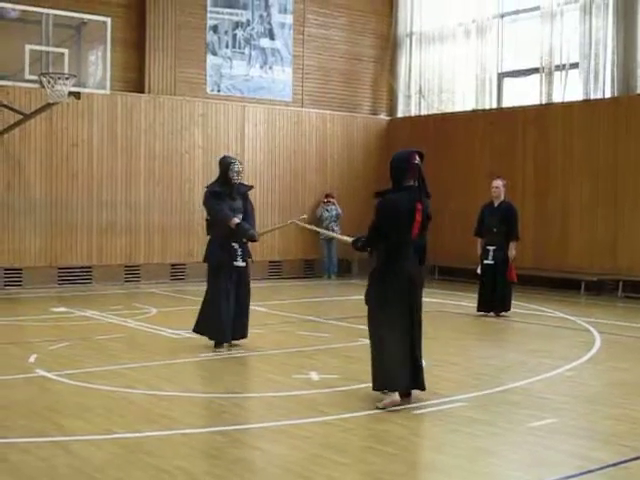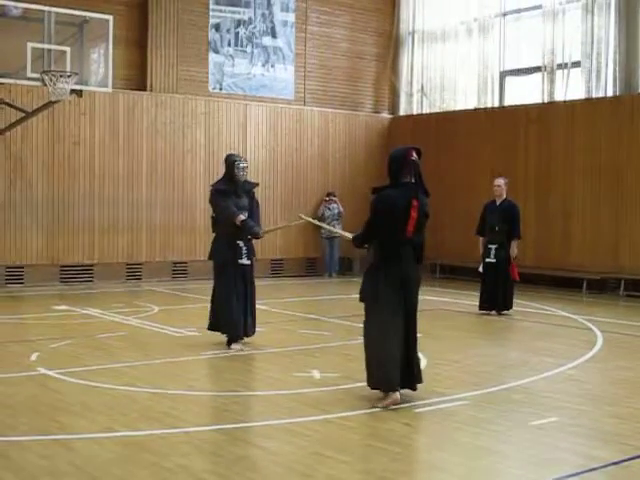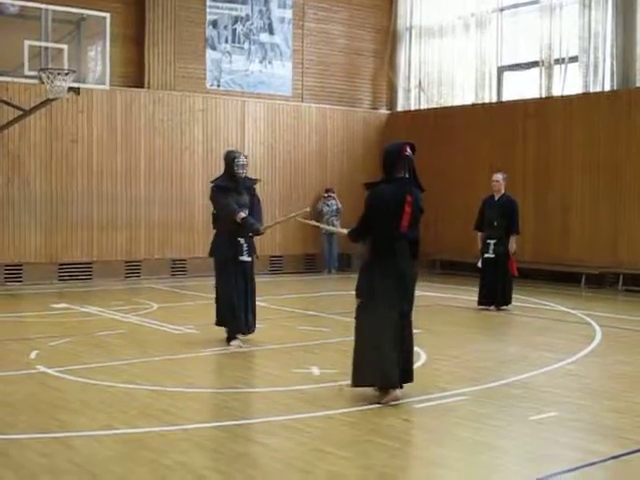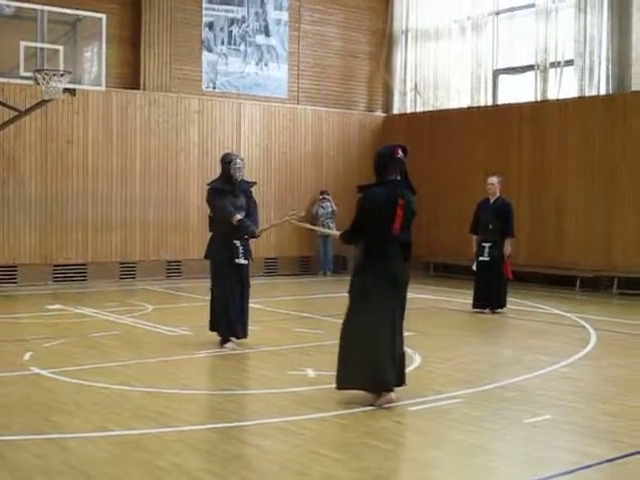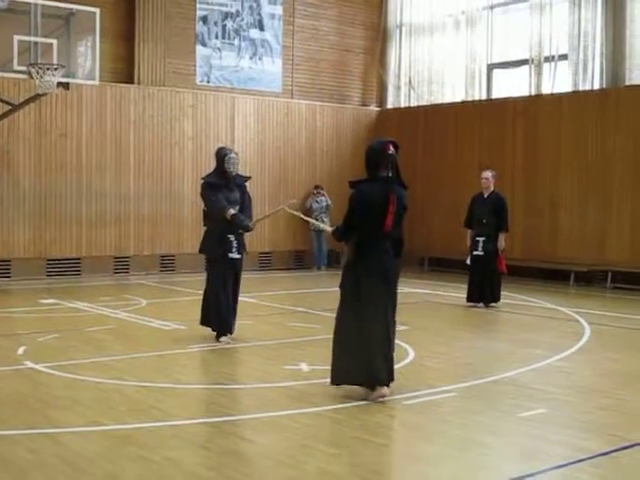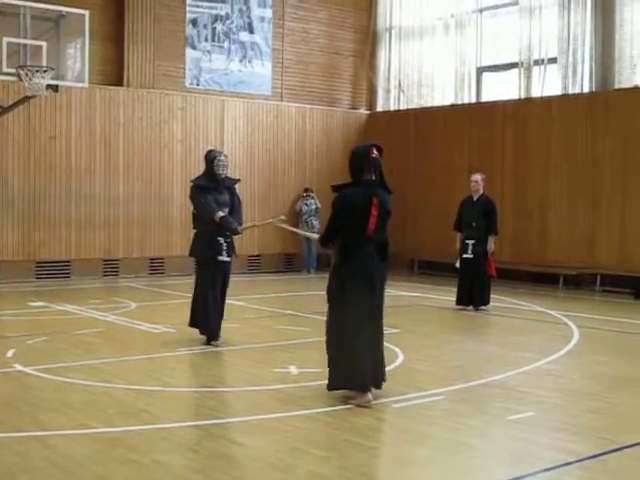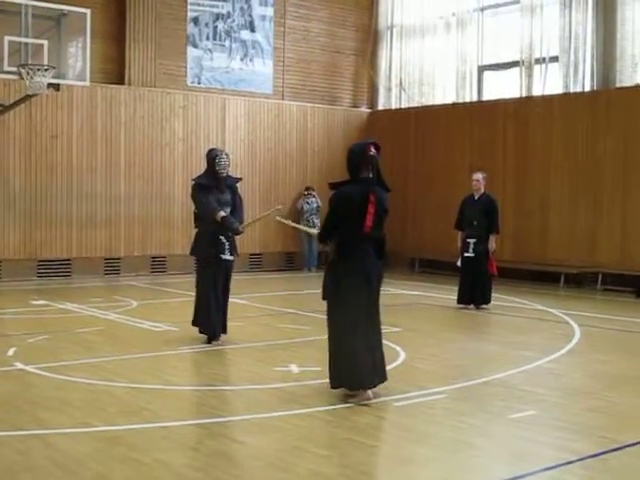
dt=0.2s
person 1, frame 1
left shoulder: (390, 202)
right shoulder: (422, 202)
left elbow: (375, 236)
left wrist: (360, 243)
right wrist: (370, 242)
left hip: (391, 270)
right hip: (413, 270)
left knee: (387, 327)
right knee: (408, 325)
left ankle: (393, 388)
right ankle: (406, 385)
person 1, frame 2
left shoulder: (385, 198)
right shoulder: (421, 199)
left elbow: (371, 232)
right elbow: (416, 233)
left wrist: (358, 240)
left hip: (387, 268)
right hip: (410, 268)
left knee: (383, 326)
right knee: (404, 323)
left ankle: (391, 387)
right ankle: (405, 378)
person 1, frame 3
left shoulder: (379, 194)
right shoulder: (415, 194)
left elbow: (364, 228)
right elbow: (411, 228)
left wrist: (353, 234)
left hip: (382, 264)
right hip: (406, 264)
left knee: (378, 322)
right knee: (399, 320)
left ankle: (389, 384)
right ankle: (394, 378)
person 1, frame 4
left shoulder: (372, 197)
right shoulder: (407, 197)
left elbow: (356, 231)
right elbow: (404, 231)
left wrist: (345, 236)
left hip: (375, 267)
right hip: (398, 267)
left knee: (370, 324)
right knee: (391, 323)
left ankle: (384, 386)
right ankle: (387, 381)
person 1, frame 5
left shoulder: (363, 193)
right shoulder: (399, 193)
left elbow: (348, 228)
right elbow: (394, 227)
left wrist: (337, 233)
left hip: (365, 263)
right hip: (389, 262)
left knee: (363, 320)
right knee: (382, 319)
left ankle: (377, 381)
right ankle: (380, 377)
person 1, frame 6
left shoulder: (346, 197)
right shoulder: (383, 197)
left elbow: (332, 233)
right elbow: (378, 231)
left wrist: (324, 241)
left hip: (350, 267)
right hip: (375, 266)
left knee: (349, 325)
right knee: (369, 323)
left ankle: (362, 386)
right ankle: (368, 380)
person 1, frame 7
left shoulder: (343, 194)
right shoulder: (380, 195)
left elbow: (328, 231)
right elbow: (376, 229)
left wrist: (324, 238)
left hip: (347, 265)
right hip: (372, 264)
left knee: (348, 323)
right knee: (366, 320)
left ankle: (361, 384)
right ankle: (365, 379)
person 2, frame 1
left shoulder: (243, 192)
right shoulder: (213, 194)
left elbow: (249, 215)
right elbow: (224, 215)
left wrist: (249, 231)
right wrist: (243, 229)
left hip: (239, 247)
right hip: (220, 248)
left knee: (240, 291)
right knee: (220, 292)
left ankle: (232, 334)
right ankle: (220, 337)
person 2, frame 2
left shoulder: (248, 190)
right shoulder: (219, 192)
left elbow: (254, 212)
right elbow: (230, 213)
left wrist: (255, 228)
right wrist: (248, 226)
left hip: (244, 245)
right hip: (225, 246)
left knee: (245, 289)
right knee: (228, 290)
left ankle: (238, 332)
right ankle: (233, 335)
person 2, frame 3
left shoulder: (249, 187)
right shoulder: (219, 189)
left elbow: (255, 209)
right elbow: (230, 210)
left wrist: (255, 225)
right wrist: (249, 223)
left hip: (245, 242)
right hip: (226, 243)
left knee: (245, 286)
right knee: (229, 287)
left ankle: (240, 327)
right ankle: (232, 332)
person 2, frame 4
left shoulder: (245, 189)
right shoulder: (216, 191)
left elbow: (252, 211)
right elbow: (226, 212)
left wrist: (251, 228)
right wrist: (243, 224)
left hip: (241, 245)
right hip: (222, 245)
left knee: (240, 289)
right knee: (224, 290)
left ankle: (233, 330)
right ankle: (226, 335)
person 2, frame 5
left shoulder: (240, 184)
right shoulder: (210, 185)
left elbow: (246, 206)
right elbow: (220, 206)
left wrist: (245, 222)
right wrist: (238, 219)
left hip: (235, 239)
right hip: (217, 240)
left knee: (232, 284)
right knee: (218, 284)
left ankle: (224, 325)
right ankle: (221, 329)
person 2, frame 6
left shoulder: (229, 186)
right shoulder: (199, 188)
left elbow: (236, 209)
right elbow: (209, 209)
left wrist: (234, 225)
right wrist: (226, 221)
left hip: (224, 242)
right hip: (206, 242)
left knee: (220, 287)
right knee: (208, 287)
left ankle: (212, 329)
right ankle: (211, 333)
person 2, frame 7
left shoulder: (231, 185)
right shoulder: (201, 187)
left elbow: (238, 208)
right elbow: (210, 208)
left wrist: (235, 224)
right wrist: (227, 221)
left hip: (226, 241)
right hip: (208, 241)
left knee: (222, 287)
right knee: (209, 286)
left ankle: (215, 328)
right ankle: (212, 331)
person 3, frame 1
left shoulder: (509, 208)
right shoulder: (486, 208)
left elbow: (513, 232)
right elbow: (479, 229)
left wrist: (512, 249)
right wrist: (479, 247)
left hip: (502, 249)
right hip: (487, 248)
left knee: (501, 278)
right knee: (486, 278)
left ankle: (499, 308)
right ankle: (486, 307)
person 3, frame 2
left shoulder: (511, 207)
right shoulder: (488, 206)
left elbow: (515, 230)
right elbow: (482, 228)
left wrist: (514, 247)
right wrist: (481, 245)
left hip: (504, 247)
right hip: (489, 246)
left knee: (504, 277)
right knee: (488, 276)
left ankle: (501, 306)
right ankle: (488, 305)
person 3, frame 3
left shoulder: (510, 202)
right shoulder: (486, 201)
left elbow: (514, 225)
right elbow: (480, 223)
left wrist: (512, 243)
right wrist: (480, 240)
left hip: (503, 242)
right hip: (488, 242)
left knee: (502, 272)
right knee: (487, 271)
left ankle: (500, 301)
right ankle: (487, 300)
person 3, frame 4
left shoulder: (505, 205)
right shoulder: (481, 204)
left elbow: (509, 228)
right elbow: (475, 226)
left wrist: (507, 246)
right wrist: (475, 243)
left hip: (498, 245)
right hip: (483, 244)
left knee: (497, 275)
right knee: (482, 274)
left ankle: (495, 304)
right ankle: (482, 303)
person 3, frame 5
left shoulder: (499, 199)
right shoulder: (476, 199)
left elbow: (503, 223)
right elbow: (469, 221)
left wrist: (501, 240)
right wrist: (469, 238)
left hip: (492, 239)
right hip: (477, 239)
left knee: (491, 269)
right knee: (475, 268)
left ankle: (489, 298)
right ankle: (476, 297)
person 3, frame 6
left shoulder: (488, 202)
right shoulder: (465, 202)
left elbow: (492, 226)
right elbow: (459, 224)
left wrist: (491, 243)
right wrist: (458, 241)
left hip: (481, 242)
right hip: (467, 242)
left knee: (481, 272)
right knee: (465, 271)
left ankle: (479, 301)
right ankle: (465, 300)
person 3, frame 7
left shoulder: (489, 201)
right shoulder: (466, 201)
left elbow: (494, 225)
right elbow: (460, 222)
left wrist: (492, 242)
right wrist: (459, 240)
left hip: (483, 241)
right hip: (468, 241)
left knee: (482, 271)
right knee: (466, 270)
left ankle: (480, 300)
right ankle: (467, 299)
